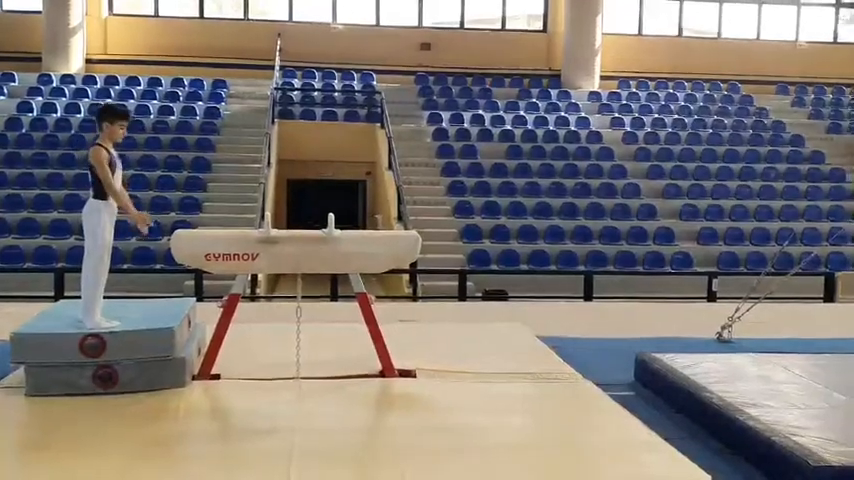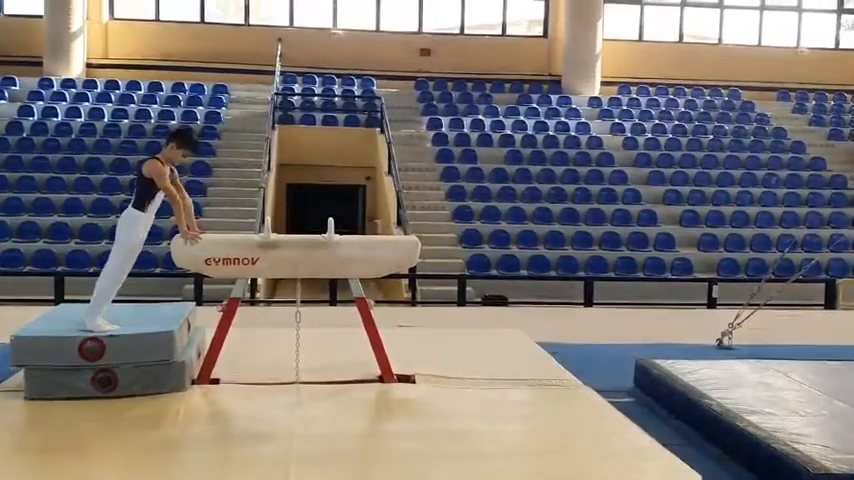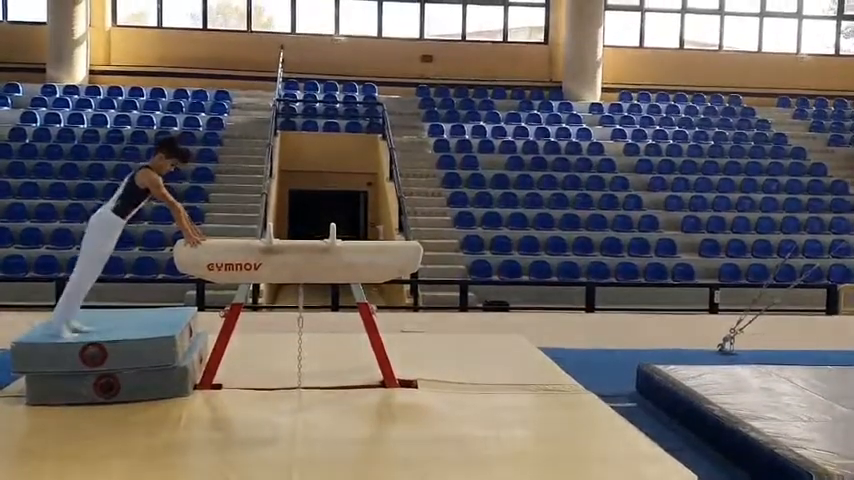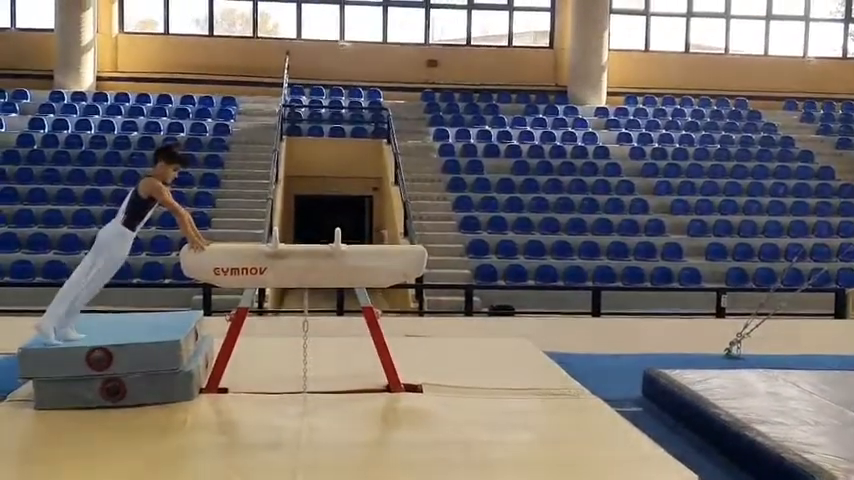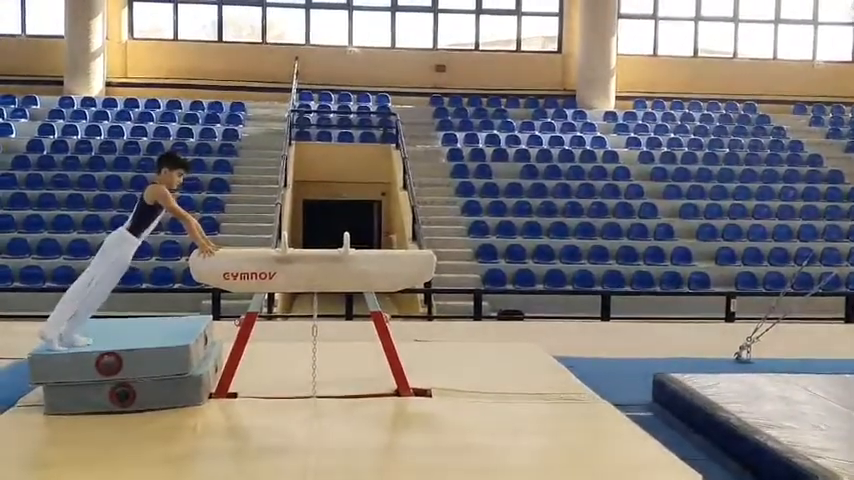
dt=1s
person 1, frame 1
left shoulder: (111, 152)
right shoulder: (98, 151)
left elbow: (119, 186)
right elbow: (109, 186)
left wrist: (134, 212)
right wrist: (132, 212)
left hip: (107, 210)
right hip: (98, 210)
left knee: (99, 263)
right knee: (96, 263)
left ankle: (91, 314)
right ankle: (91, 317)
person 1, frame 2
left shoulder: (170, 170)
right shoulder: (155, 166)
left elbow: (185, 198)
right elbow: (175, 200)
left wrist: (193, 228)
right wrist: (183, 230)
left hip: (140, 222)
right hip: (135, 221)
left knee: (119, 269)
right knee: (117, 268)
left ankle: (96, 315)
right ankle: (92, 317)
person 1, frame 3
left shoulder: (148, 175)
right shoulder: (149, 177)
left elbow: (175, 206)
right elbow: (174, 206)
left wrist: (194, 231)
right wrist: (188, 235)
left hip: (105, 221)
right hip: (108, 224)
left knee: (85, 272)
right knee: (85, 273)
left ankle: (65, 318)
right ankle: (58, 323)
person 1, frame 4
left shoulder: (160, 187)
right shoulder: (153, 185)
left elbow: (182, 213)
right elbow: (178, 213)
left wrist: (199, 238)
right wrist: (192, 240)
left hip: (114, 233)
right hip: (119, 237)
left knee: (82, 280)
right knee: (89, 284)
left ankle: (50, 323)
right ankle: (60, 326)
person 1, frame 5
left shoulder: (164, 193)
right shoulder: (158, 190)
left elbow: (188, 219)
right elbow: (184, 218)
left wrist: (208, 243)
right wrist: (201, 245)
left hip: (123, 242)
right hip: (123, 243)
left knee: (89, 286)
right knee: (95, 290)
left ankle: (60, 331)
right ankle: (60, 332)
